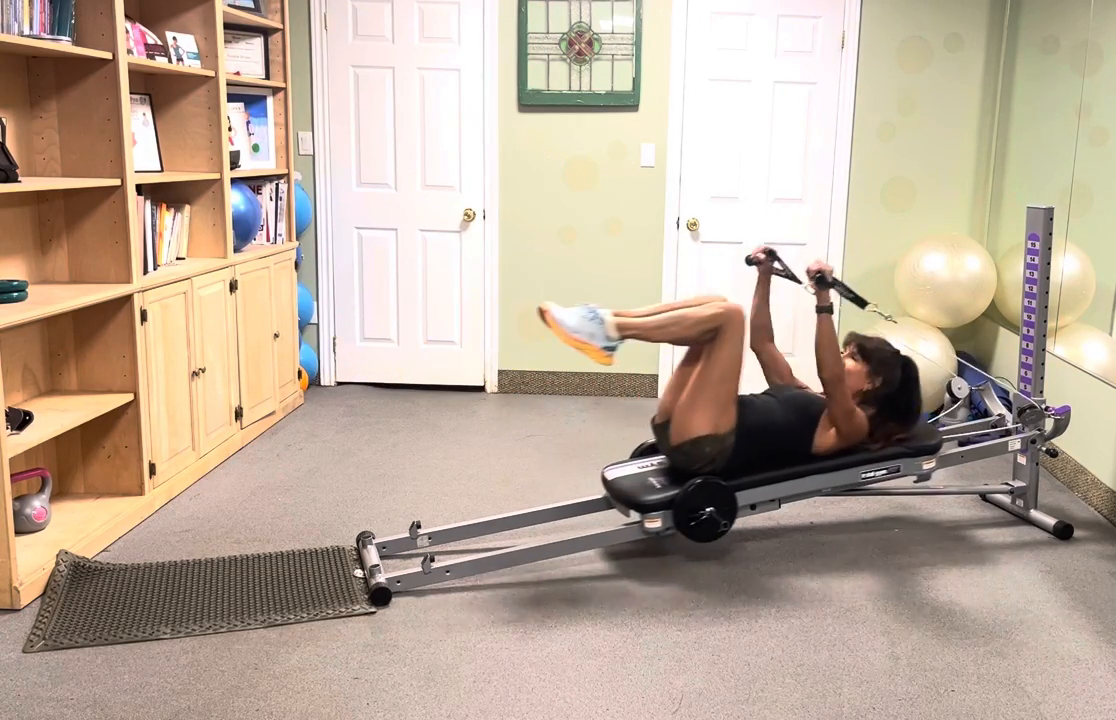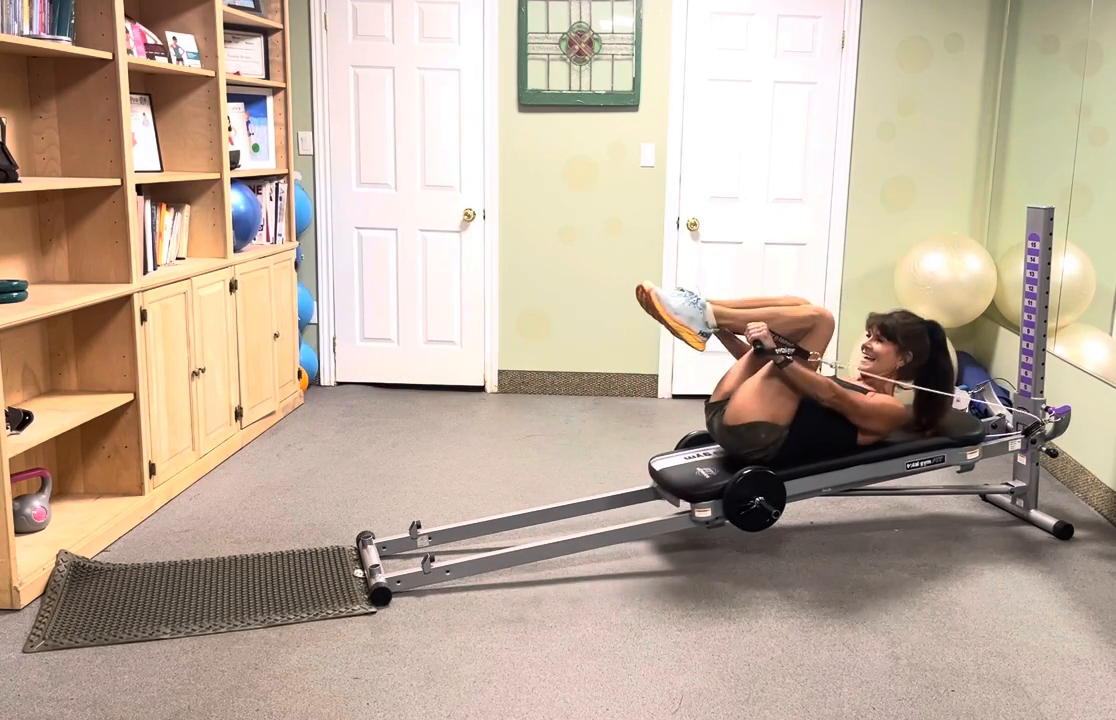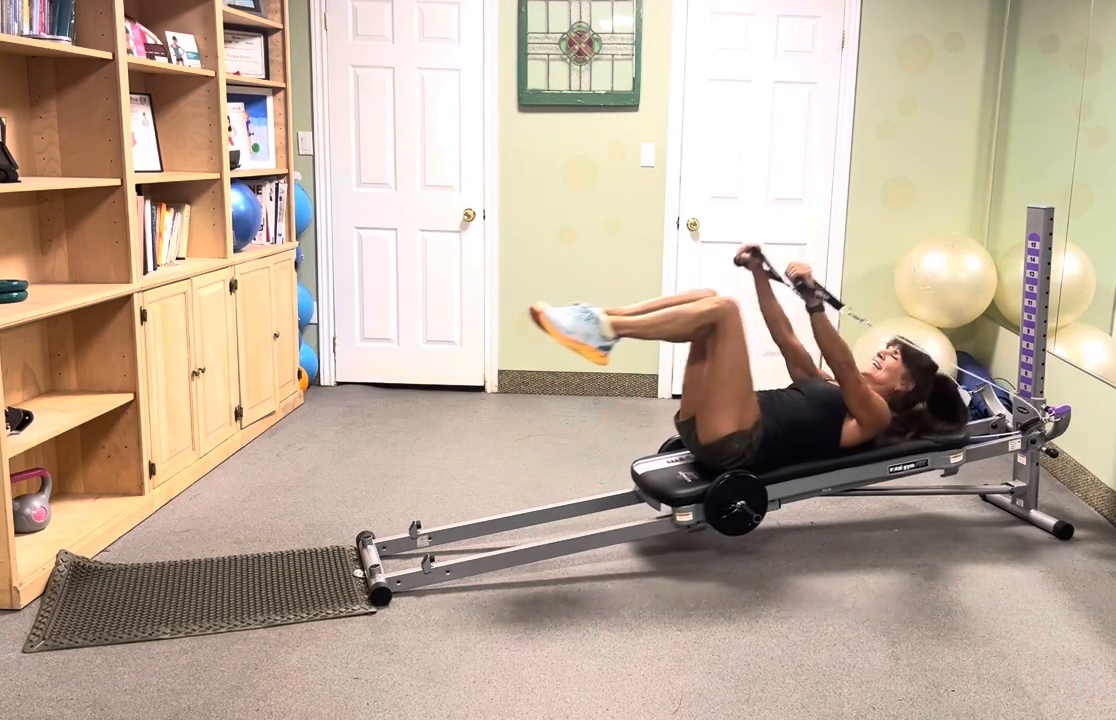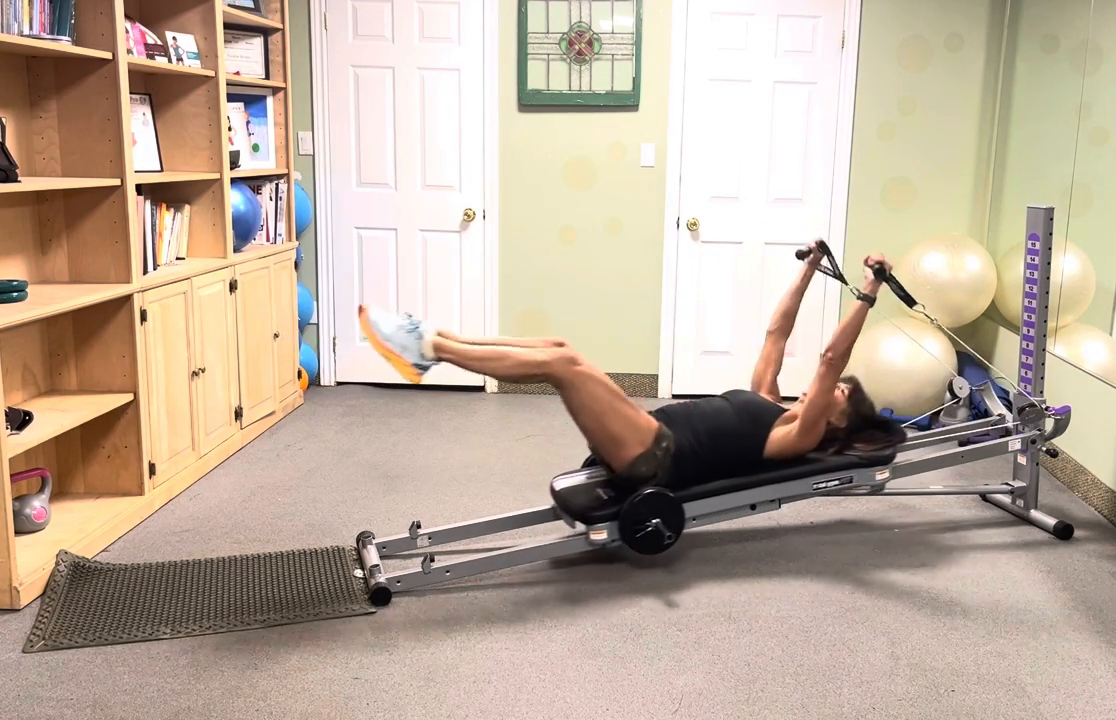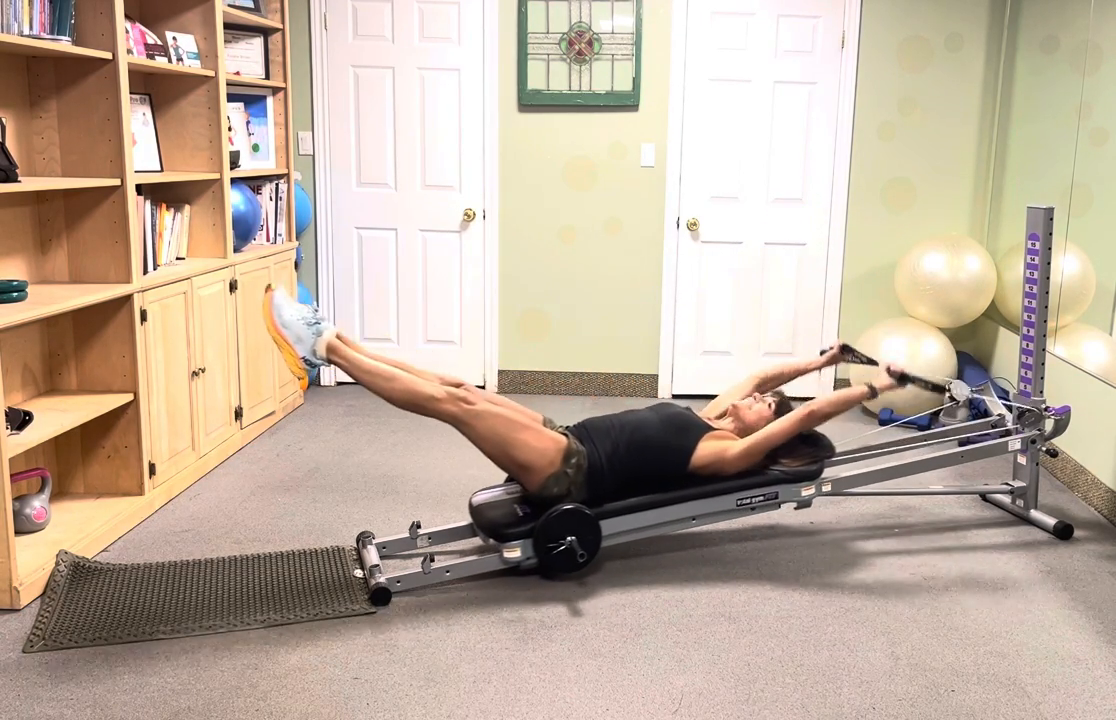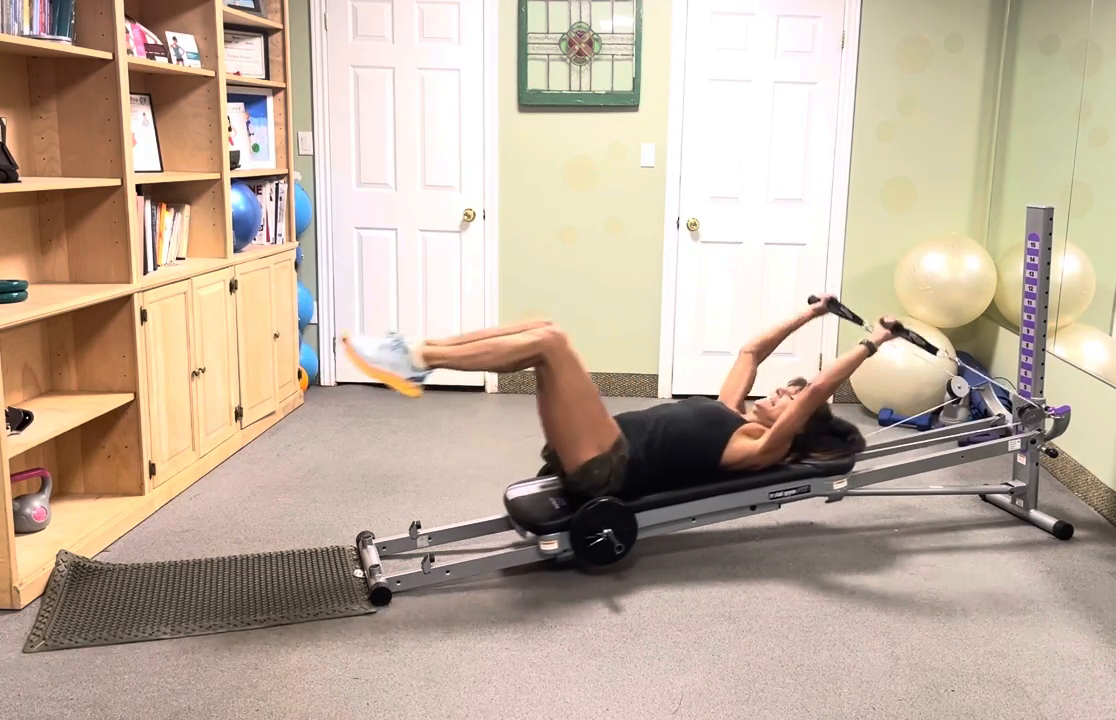
dt=0.5s
person 1, frame 1
left shoulder: (851, 425)
right shoulder: (805, 396)
left elbow: (833, 376)
right elbow: (761, 340)
left wrist: (823, 304)
right wrist: (763, 278)
left hip: (705, 449)
right hip: (676, 432)
left knee: (728, 314)
right knee: (716, 311)
left ankle: (612, 329)
right ankle: (609, 324)
person 1, frame 2
left shoulder: (890, 412)
right shoulder: (849, 386)
left elbow: (830, 396)
right elbow: (764, 371)
left wrist: (776, 355)
right wrist: (722, 330)
left hip: (755, 434)
right hip: (727, 416)
left knee: (819, 319)
right knee: (797, 309)
left ankle: (706, 316)
right ankle: (708, 317)
person 1, frame 3
left shoulder: (874, 418)
right shoulder: (829, 390)
left elbow: (844, 362)
right elbow: (785, 337)
left wrist: (812, 300)
right wrist: (760, 275)
left hip: (739, 444)
right hip: (703, 430)
left knee: (723, 309)
right knee: (706, 299)
left ankle: (605, 331)
right ankle: (601, 322)
person 1, frame 4
left shoulder: (804, 435)
right shoulder: (766, 404)
left elbow: (832, 358)
right elbow: (777, 332)
left wrist: (866, 295)
right wrist: (808, 270)
left hip: (655, 459)
right hip: (646, 439)
left knee: (561, 361)
right knee: (554, 348)
left ankle: (429, 348)
right ankle: (434, 342)
person 1, frame 5
left shoulder: (731, 454)
right shoulder: (710, 425)
left elbow: (802, 419)
right elbow: (758, 376)
left wrist: (871, 389)
right wrist: (824, 360)
left hip: (571, 473)
right hip: (567, 440)
left knee: (455, 402)
right knee: (455, 386)
left ankle: (324, 349)
right ankle: (330, 342)
person 1, frame 6
left shoulder: (763, 451)
right shoulder: (734, 414)
left elbow: (818, 389)
right elbow: (753, 348)
left wrist: (870, 345)
right wrist: (811, 313)
left hip: (607, 468)
right hip: (600, 453)
left knee: (552, 340)
right knee: (542, 334)
left ankle: (416, 358)
right ankle: (416, 355)
